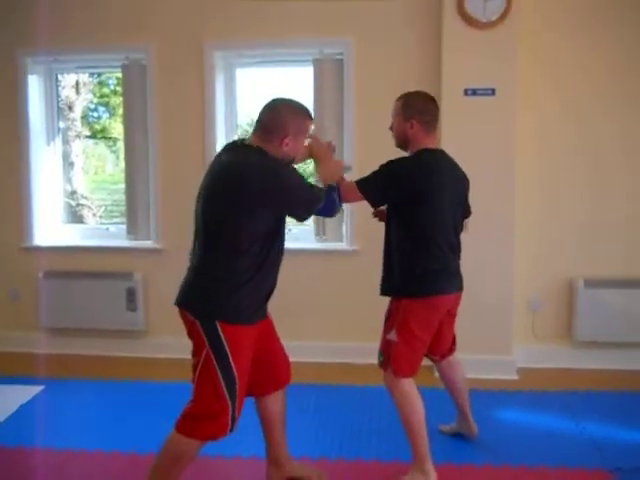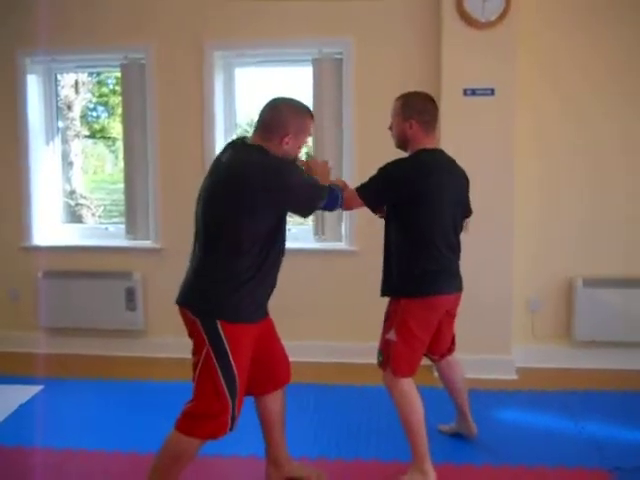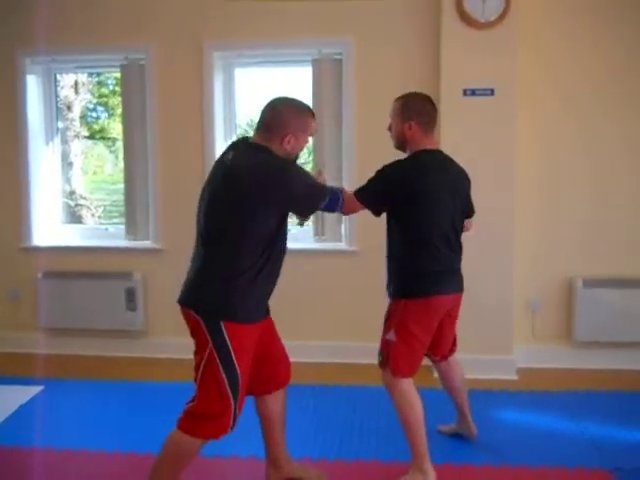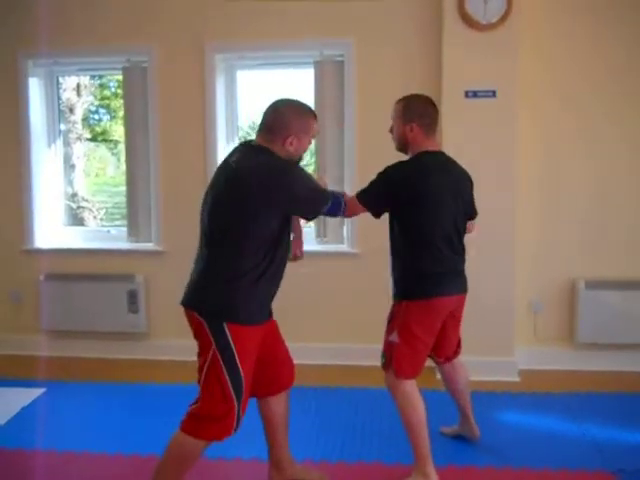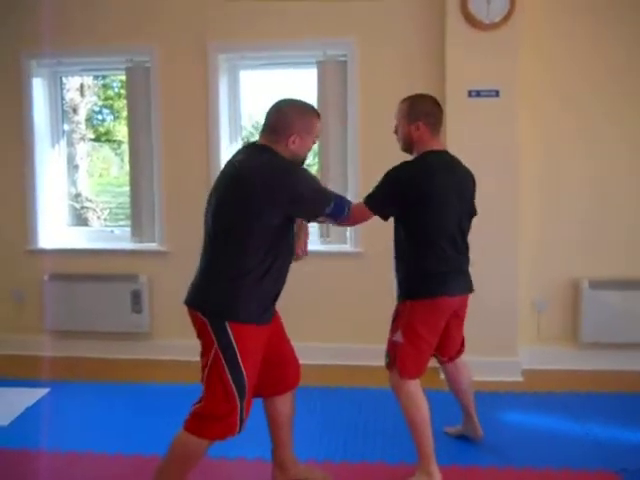
dt=0.1s
person 1, frame 1
left shoulder: (404, 171)
right shoulder: (453, 170)
left elbow: (346, 193)
left hip: (418, 290)
right hip: (448, 284)
left knee: (397, 373)
right knee: (443, 354)
right ankle: (466, 422)
person 1, frame 2
left shoulder: (401, 172)
right shoulder: (455, 171)
left elbow: (347, 200)
left hip: (416, 291)
right hip: (449, 284)
left knee: (396, 373)
right knee: (443, 354)
right ankle: (466, 421)
person 1, frame 3
left shoulder: (399, 174)
right shoulder: (456, 172)
left elbow: (346, 205)
left hip: (418, 291)
right hip: (450, 284)
left knee: (396, 373)
right knee: (443, 355)
right ankle: (466, 422)
person 1, frame 4
left shoulder: (401, 175)
right shoulder: (458, 174)
left elbow: (349, 208)
left hip: (420, 292)
right hip: (453, 286)
left knee: (398, 375)
right knee: (446, 357)
right ankle: (468, 425)
person 1, frame 5
left shoulder: (407, 176)
right shoulder: (462, 172)
left elbow: (355, 215)
left hip: (425, 292)
right hip: (457, 285)
left knee: (403, 375)
right knee: (451, 357)
right ankle: (472, 424)
person 2, frame 1
left shoulder: (238, 153)
right shoulder: (268, 173)
right elbow: (326, 205)
left wrist: (313, 151)
right wrist: (328, 174)
left hip: (239, 302)
right hip: (219, 309)
left knee: (273, 375)
right knee: (213, 411)
person 2, frame 2
left shoulder: (238, 152)
right shoulder: (272, 172)
right elbow: (330, 198)
left wrist: (308, 178)
right wrist: (319, 179)
left hip: (238, 301)
right hip: (219, 307)
left knee: (273, 374)
right knee: (212, 409)
person 2, frame 3
left shoulder: (241, 152)
right shoulder: (274, 172)
right elbow: (331, 200)
left wrist: (305, 189)
right wrist: (320, 190)
left hip: (239, 301)
right hip: (221, 307)
left knee: (273, 374)
right knee: (214, 409)
person 2, frame 4
left shoulder: (246, 156)
right shoulder: (276, 174)
right elbow: (333, 205)
left wrist: (294, 230)
right wrist: (323, 198)
left hip: (243, 303)
right hip: (224, 309)
left knee: (277, 376)
right knee: (218, 410)
person 2, frame 5
left shoulder: (253, 158)
right shoulder: (279, 174)
left elbow: (298, 201)
right elbow: (336, 208)
left wrist: (299, 231)
right wrist: (329, 203)
left hip: (249, 303)
right hip: (228, 309)
left knee: (283, 376)
right knee: (221, 410)
